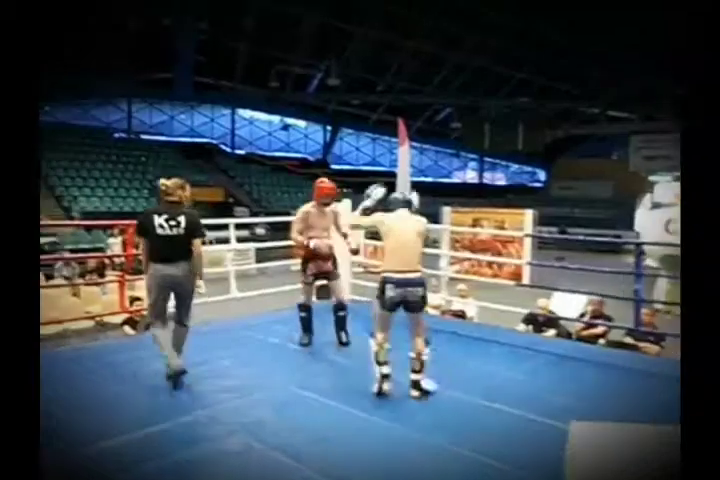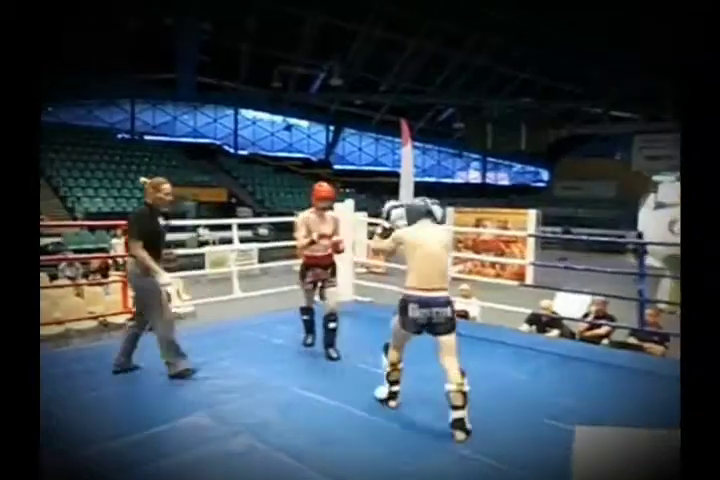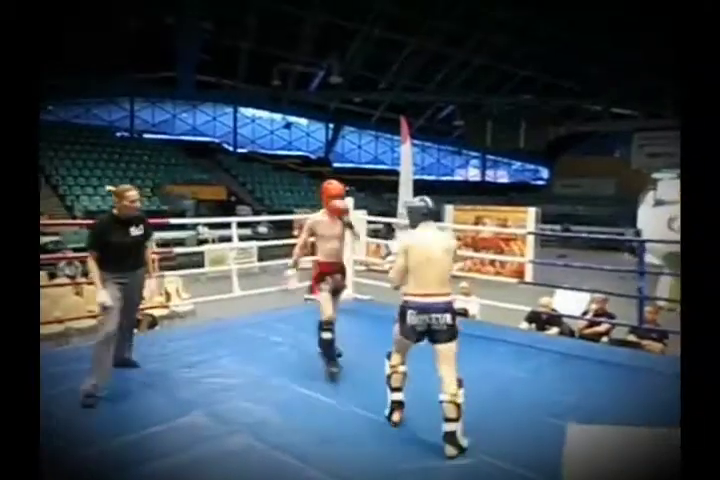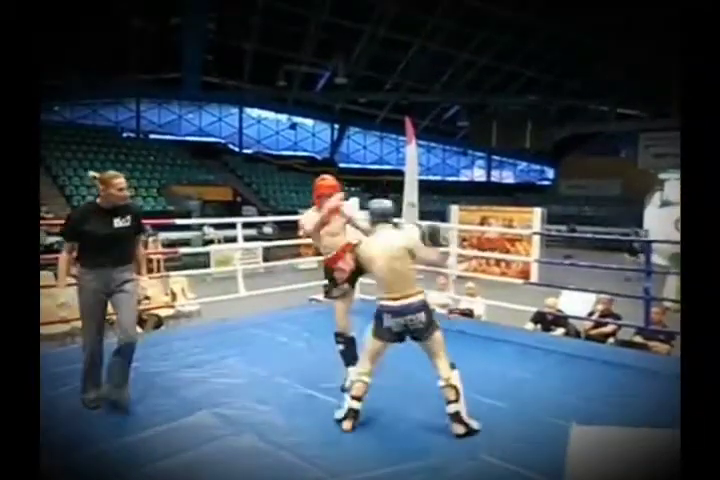
dt=0.4s
person 1, frame 1
left shoulder: (383, 219)
right shoulder: (421, 222)
left elbow: (355, 221)
left wrist: (368, 202)
right wrist: (413, 210)
left hip: (391, 283)
right hip: (415, 283)
left knee: (382, 333)
right knee: (418, 335)
left ankle: (384, 380)
right ankle: (417, 383)
person 1, frame 2
left shoulder: (404, 233)
right shoulder: (445, 233)
left elbow: (376, 246)
left wrist: (388, 224)
right wrist: (437, 221)
left hip: (413, 301)
right hip: (441, 303)
left knee: (394, 348)
right knee: (451, 365)
left ankle: (391, 394)
right ankle: (459, 423)
person 1, frame 3
left shoulder: (406, 240)
right shoulder: (449, 240)
left elbow: (395, 282)
left wrist: (393, 262)
left hip: (413, 309)
right hip: (442, 310)
left knee: (397, 354)
right knee: (448, 375)
left ankle: (396, 408)
right ankle: (452, 438)
person 1, frame 4
left shoulder: (364, 248)
right shoulder: (405, 237)
right elbow: (437, 260)
left hip: (388, 312)
right hip: (417, 308)
left knee: (365, 362)
right knee: (442, 362)
left ankle: (349, 415)
right ankle: (459, 420)
person 2, frame 1
left shoulder: (148, 216)
right shoulder: (190, 216)
left elbow: (144, 250)
right elbow: (197, 251)
left wrist: (147, 273)
right wrist: (199, 276)
left hip: (158, 272)
right hip: (184, 271)
left knee: (158, 321)
right knee: (182, 320)
left ankle: (174, 363)
right ankle: (174, 365)
person 2, frame 2
left shoulder: (151, 213)
right shoulder: (141, 216)
right elbow: (137, 250)
left wrist: (158, 271)
right wrist: (159, 272)
left hip: (142, 272)
right hip: (143, 272)
left knee: (142, 317)
right knee: (163, 318)
left ankle: (122, 361)
right ankle: (176, 365)
person 2, frame 3
left shoulder: (140, 220)
right shoulder: (102, 224)
right elbow: (92, 259)
left wrist: (152, 276)
right wrist: (100, 289)
left hip: (135, 278)
right hip: (112, 280)
left knee: (128, 322)
right knee: (108, 329)
left ankle: (122, 356)
right ankle: (92, 388)
person 2, frame 4
left shoulder: (131, 211)
right shoulder: (82, 214)
left elbow: (137, 246)
right elbow: (67, 252)
left wrist: (143, 276)
right wrist: (61, 287)
left hip: (124, 277)
right hip: (91, 279)
left knee: (128, 336)
right knee: (92, 339)
left ankle: (115, 391)
right ankle: (91, 391)
person 3, frame 1
left shoulder: (333, 212)
right shoulder: (305, 211)
left elbow: (339, 228)
right elbow: (294, 236)
left wrist: (348, 239)
right wrist: (311, 243)
left hip: (328, 257)
right hip: (311, 258)
left knee: (340, 298)
right knee: (306, 298)
left ankle: (341, 331)
right ankle: (306, 332)
person 3, frame 2
left shoulder: (333, 218)
right shoulder: (304, 218)
right elbow: (300, 245)
left wrist: (338, 245)
right wrist: (316, 237)
left hip: (328, 264)
right hip: (310, 264)
left knee: (331, 307)
right knee: (308, 303)
left ankle: (330, 345)
right ankle: (309, 333)
person 3, frame 3
left shoulder: (343, 217)
right shoulder: (314, 220)
left elbow: (355, 235)
right elbow: (301, 245)
left wrist: (346, 221)
right wrist: (292, 269)
left hip: (339, 269)
right hip: (322, 271)
left knee: (331, 314)
right knee: (327, 316)
left ankle: (327, 346)
right ankle: (330, 361)
person 3, frame 4
left shoulder: (343, 211)
right shoulder: (309, 216)
left elbow: (362, 228)
right elbow: (309, 231)
right wrist: (327, 213)
left hip: (352, 256)
right hip: (335, 267)
right knee: (342, 327)
right ankle: (352, 370)
